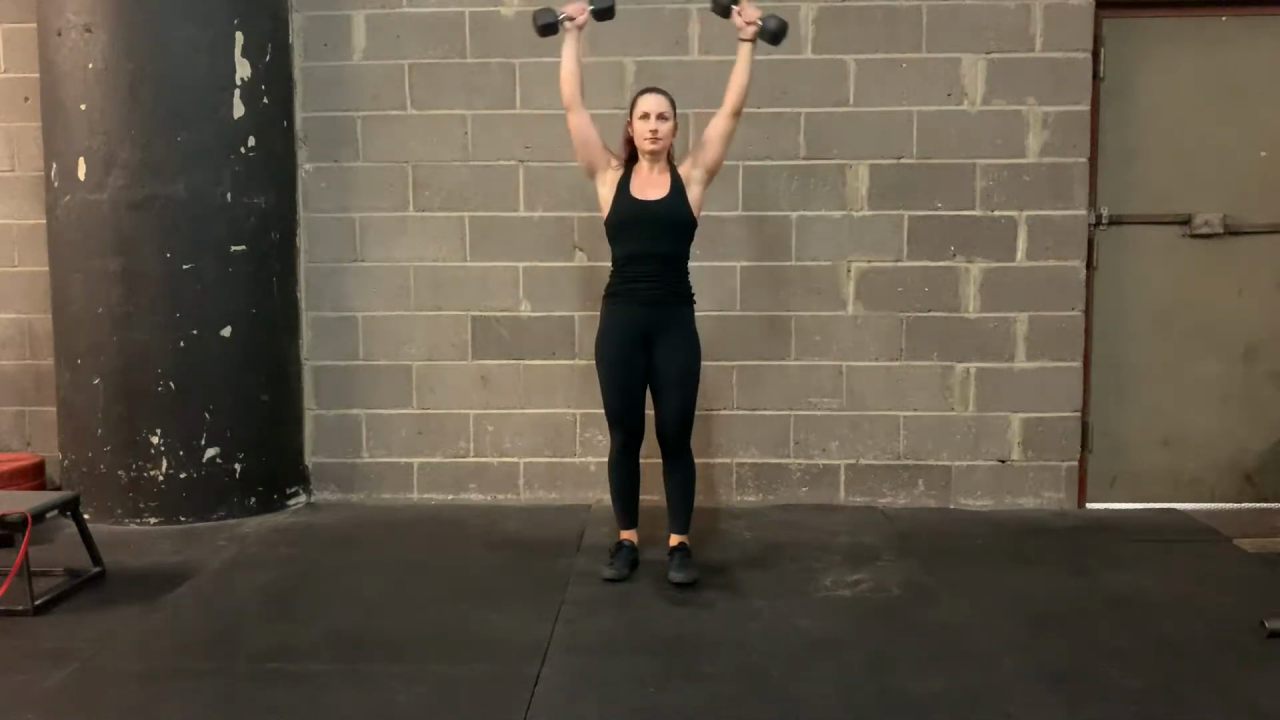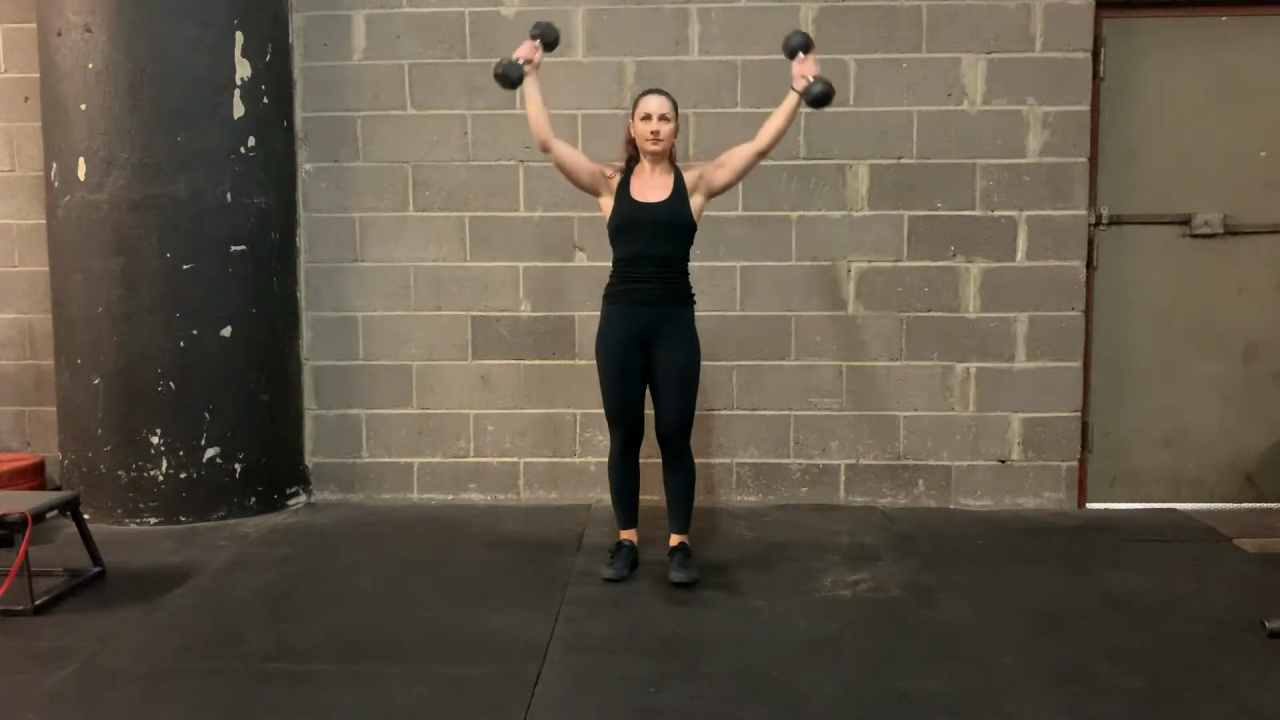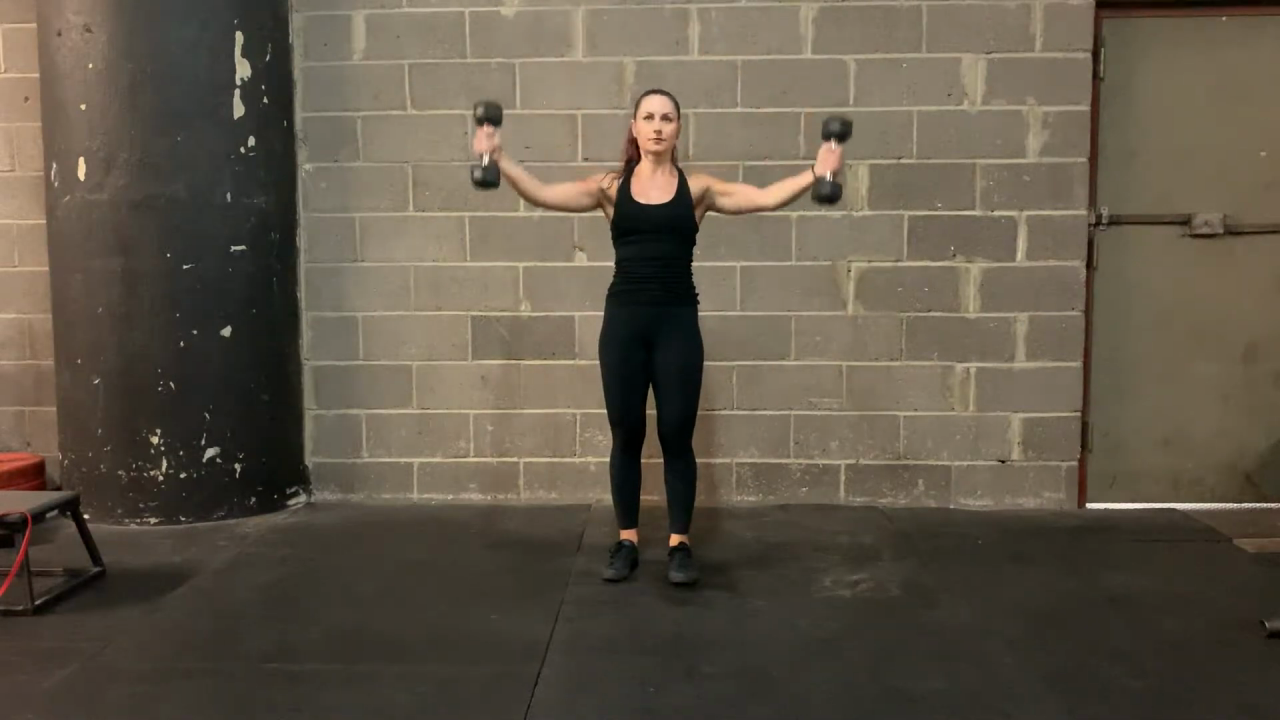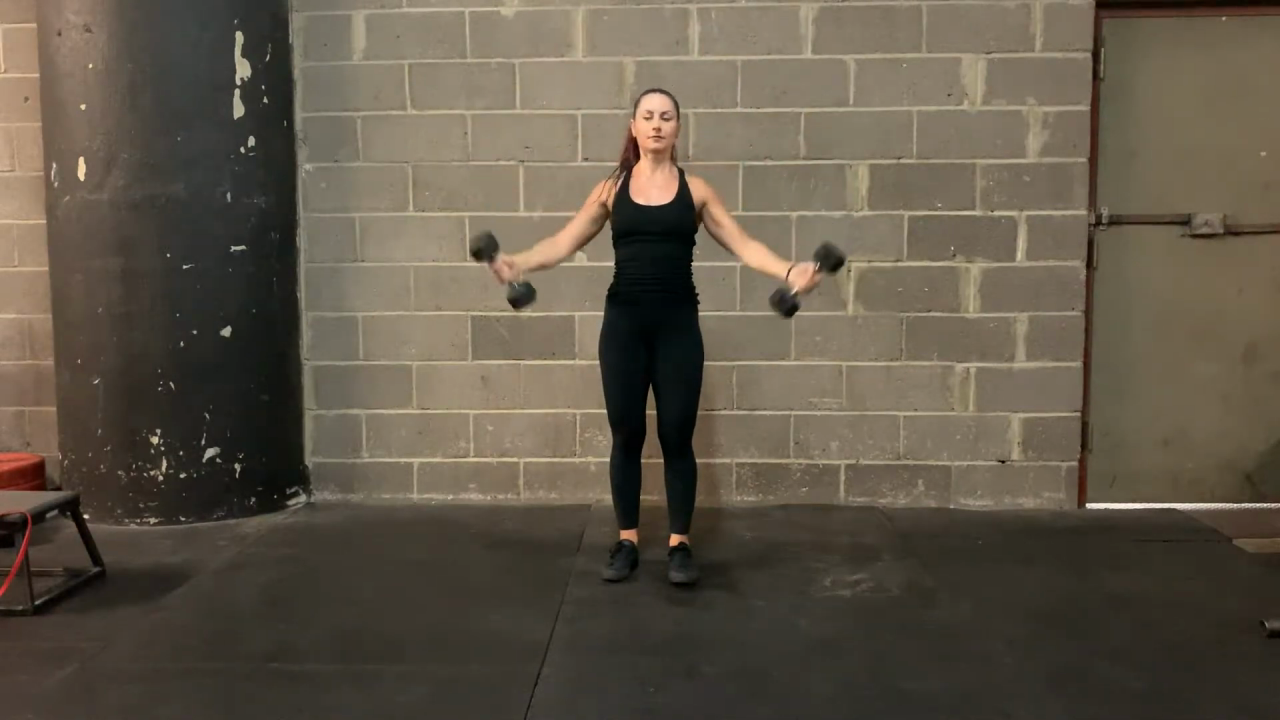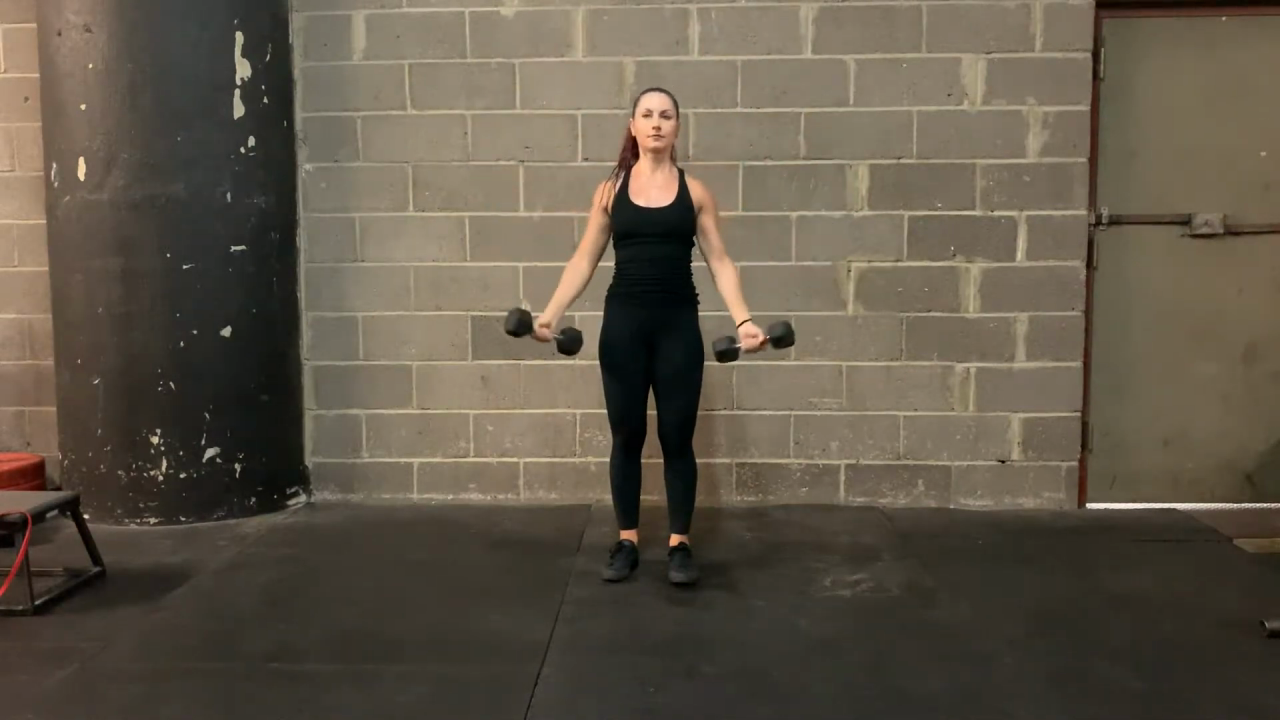
dt=0.4s
person 1, frame 1
left shoulder: (691, 179)
right shoulder: (610, 177)
left elbow: (731, 110)
right elbow: (574, 107)
left hip: (674, 321)
right hip: (620, 319)
left knee: (676, 437)
right knee: (624, 437)
left ankle: (679, 543)
right ankle: (626, 540)
person 1, frame 2
left shoulder: (694, 183)
right shoulder: (610, 183)
left elbow: (760, 145)
right elbow: (548, 141)
left wrist: (795, 91)
right wrist: (531, 76)
left hip: (674, 320)
right hip: (620, 319)
left knee: (675, 436)
right knee: (624, 436)
left ankle: (679, 543)
right ankle: (626, 540)
person 1, frame 3
left shoulder: (697, 188)
right shoulder: (610, 187)
left elbow: (765, 197)
right elbow: (541, 193)
left wrist: (816, 172)
right wrist: (499, 159)
left hip: (677, 321)
right hip: (623, 319)
left knee: (676, 436)
right knee: (626, 435)
left ankle: (679, 543)
right ankle: (626, 540)
person 1, frame 4
left shoulder: (695, 189)
right shoulder: (611, 189)
left elbow: (742, 242)
right elbow: (564, 241)
left wrist: (791, 270)
right wrist: (518, 262)
left hip: (678, 322)
right hip: (624, 322)
left knee: (677, 437)
right knee: (626, 436)
left ankle: (679, 543)
right ankle: (626, 541)
person 1, frame 5
left shoulder: (695, 191)
right shoulder: (610, 189)
left elbow: (719, 260)
right elbow: (584, 258)
left wrist: (743, 320)
right wrist: (551, 312)
left hip: (678, 322)
right hip: (623, 321)
left knee: (677, 438)
right knee: (627, 436)
left ankle: (679, 544)
right ankle: (626, 541)
